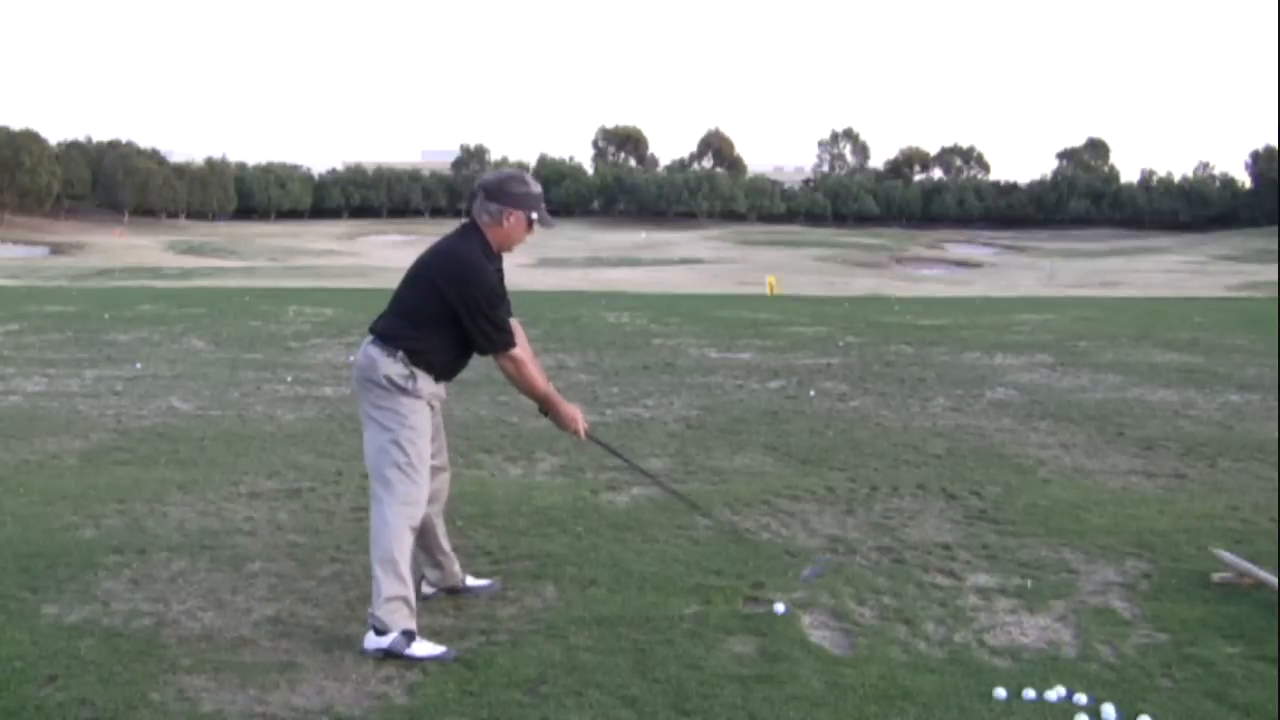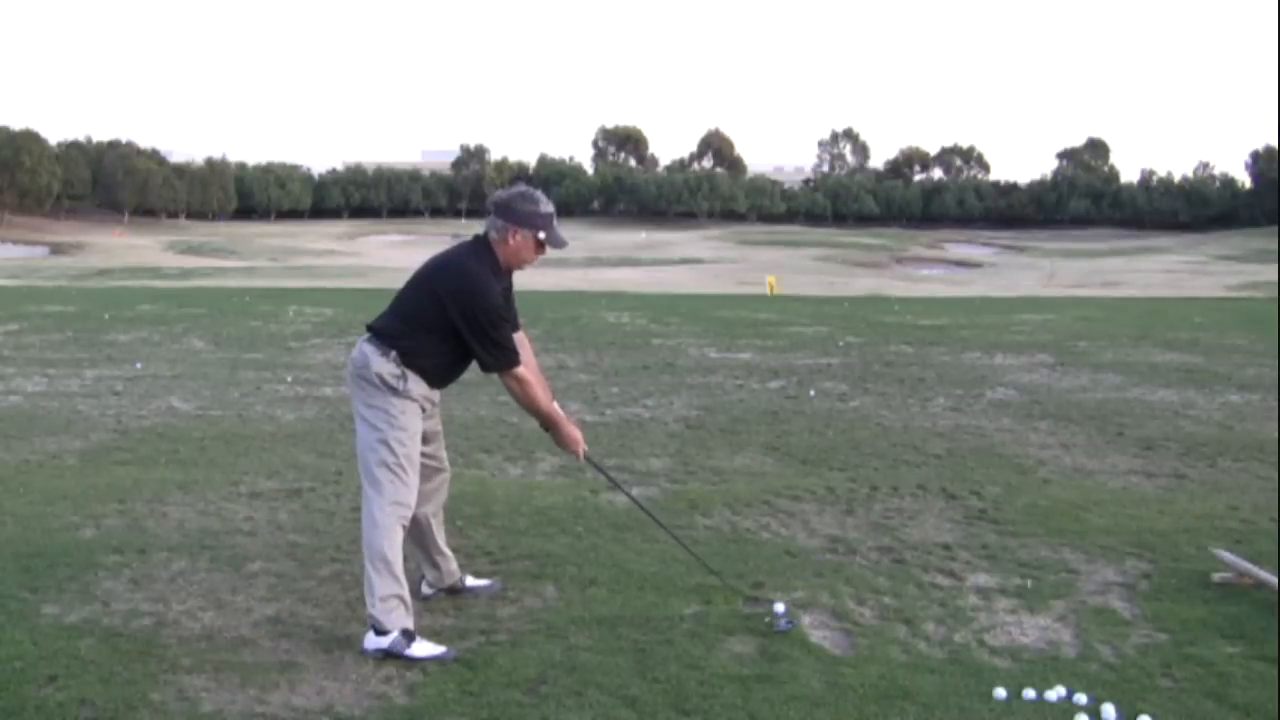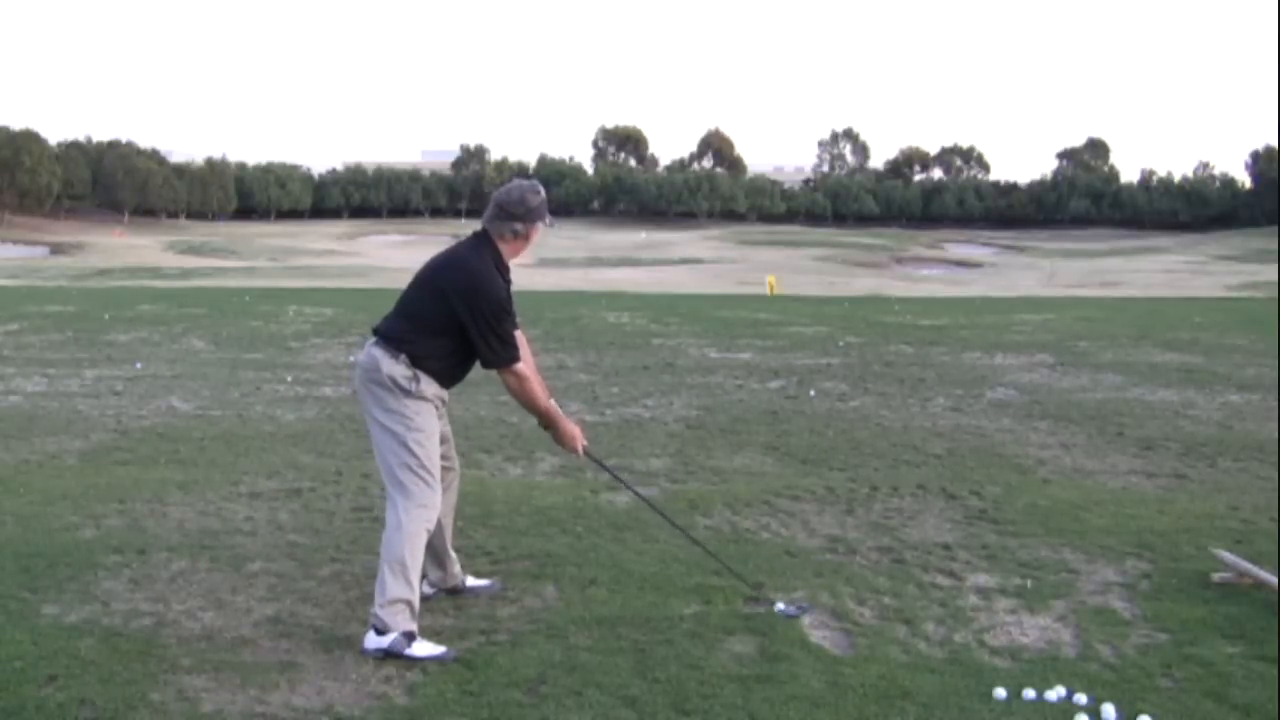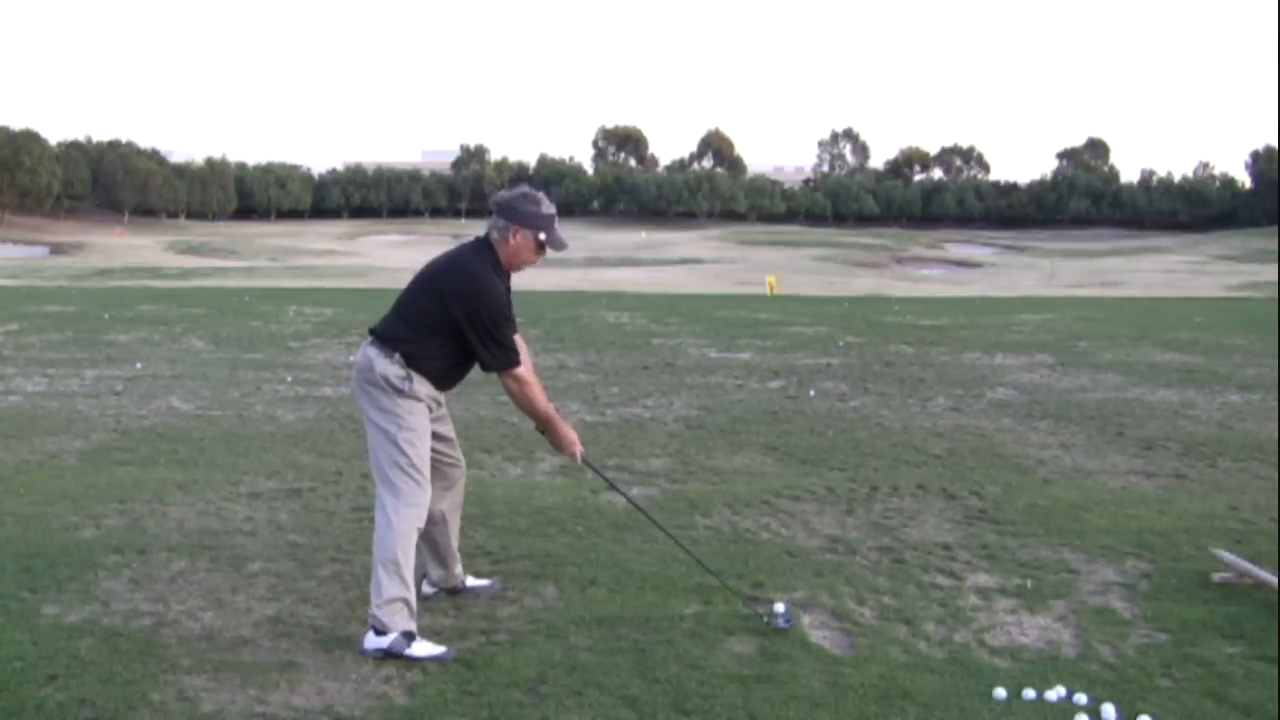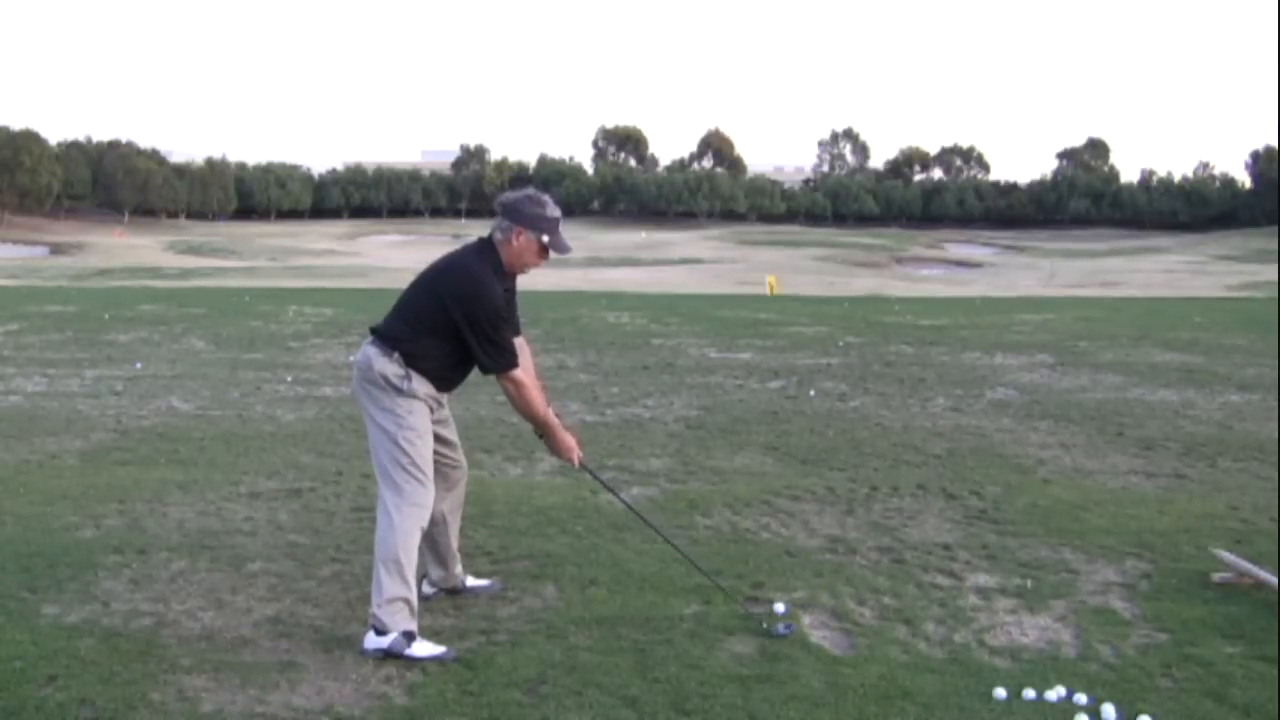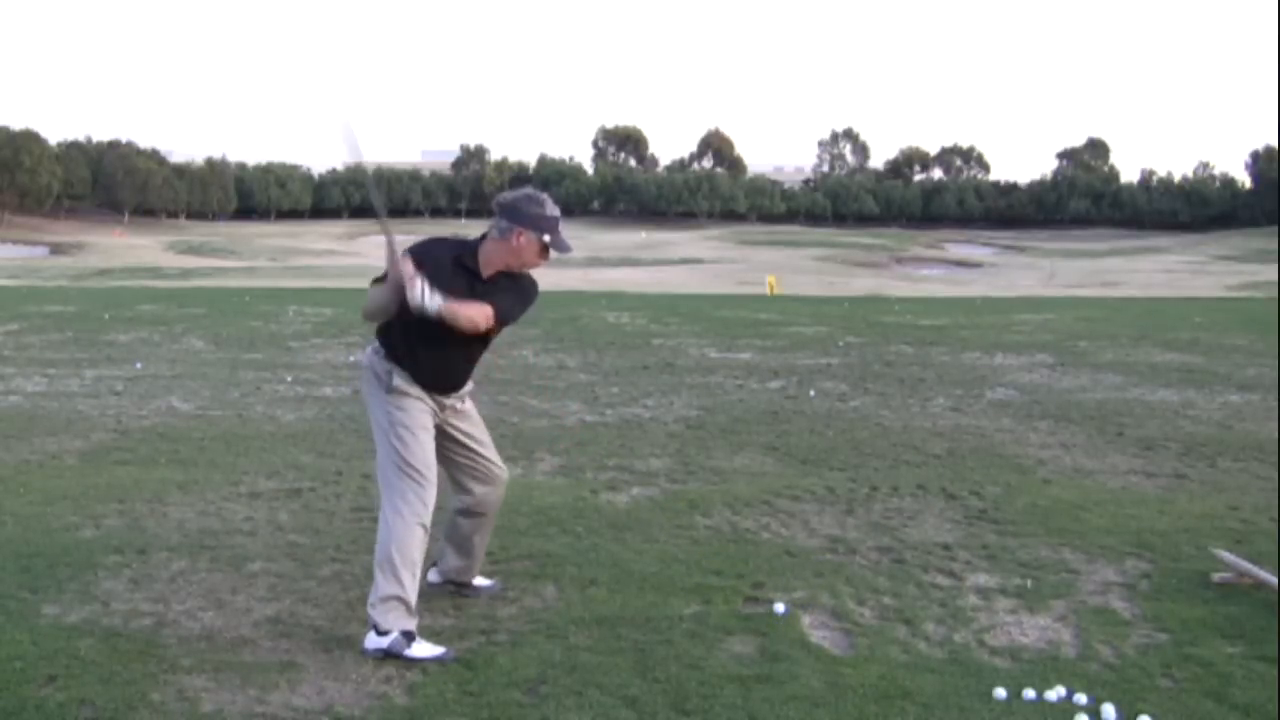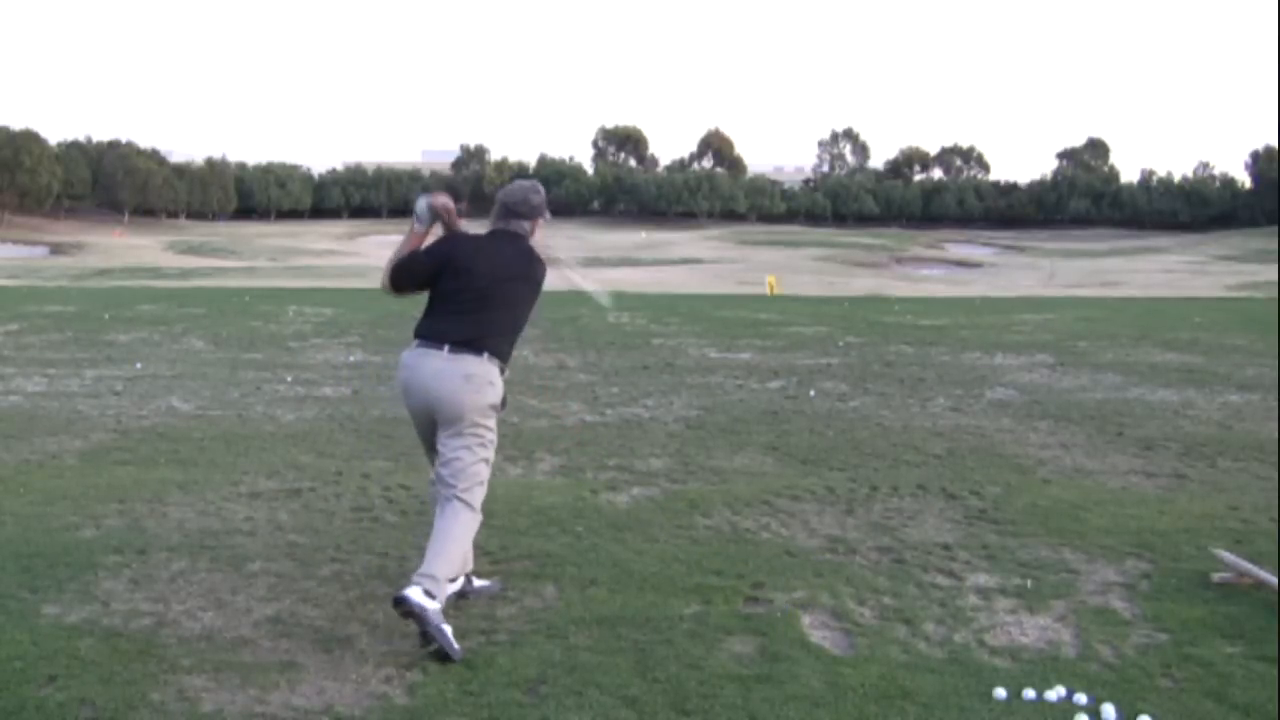
dt=0.7s
person 1, frame 1
left shoulder: (475, 252)
right shoulder: (468, 266)
left elbow: (511, 329)
right elbow: (508, 356)
left wrist: (548, 393)
right wrist: (555, 405)
left hip: (413, 375)
right hip: (396, 376)
left knee: (432, 480)
right knee: (404, 495)
left ankle: (441, 575)
right ankle: (389, 629)
person 1, frame 2
left shoulder: (490, 267)
right shoulder: (473, 281)
left elbow: (517, 341)
right elbow: (513, 374)
left wrist: (555, 409)
right wrist: (558, 426)
left hip: (412, 377)
right hip: (388, 377)
left knee: (431, 478)
right knee: (393, 498)
left ankle: (441, 576)
right ankle: (388, 629)
person 1, frame 3
left shoulder: (483, 262)
right shoulder: (478, 278)
left elbow: (515, 339)
right elbow: (512, 371)
left wrist: (551, 405)
right wrist: (556, 423)
left hip: (414, 377)
right hip: (399, 379)
left knee: (441, 476)
right knee: (416, 497)
left ankle: (442, 576)
right ankle: (390, 629)
person 1, frame 4
left shoulder: (486, 267)
right shoulder: (476, 281)
left elbow: (515, 344)
right elbow: (512, 375)
left wrist: (548, 412)
right wrist: (555, 427)
left hip: (414, 379)
right hip: (394, 379)
left knee: (447, 474)
right knee: (408, 496)
left ankle: (443, 575)
right ankle: (388, 629)
person 1, frame 5
left shoulder: (495, 271)
right shoulder: (476, 283)
left elbow: (518, 348)
right elbow: (509, 377)
left wrist: (549, 416)
right wrist: (552, 432)
left hip: (418, 379)
right hip: (394, 377)
left knee: (449, 474)
right knee: (410, 496)
left ankle: (443, 575)
right ankle: (389, 628)
person 1, frame 6
left shoulder: (521, 287)
right shoulder: (434, 252)
left elbow: (478, 318)
right elbow: (371, 312)
left wrist: (431, 300)
right wrist: (397, 282)
left hip: (448, 392)
right hip: (396, 381)
left knee: (487, 481)
right knee: (412, 498)
left ankle: (456, 570)
right ankle: (388, 629)
person 1, frame 7
left shoulder: (456, 247)
right shoulder: (533, 267)
left elbow: (392, 282)
left wrist: (422, 219)
right wrist: (450, 221)
left hip: (417, 366)
right hip: (472, 379)
left knee: (451, 477)
right knee: (463, 498)
left ankle: (453, 575)
right ankle: (424, 592)
